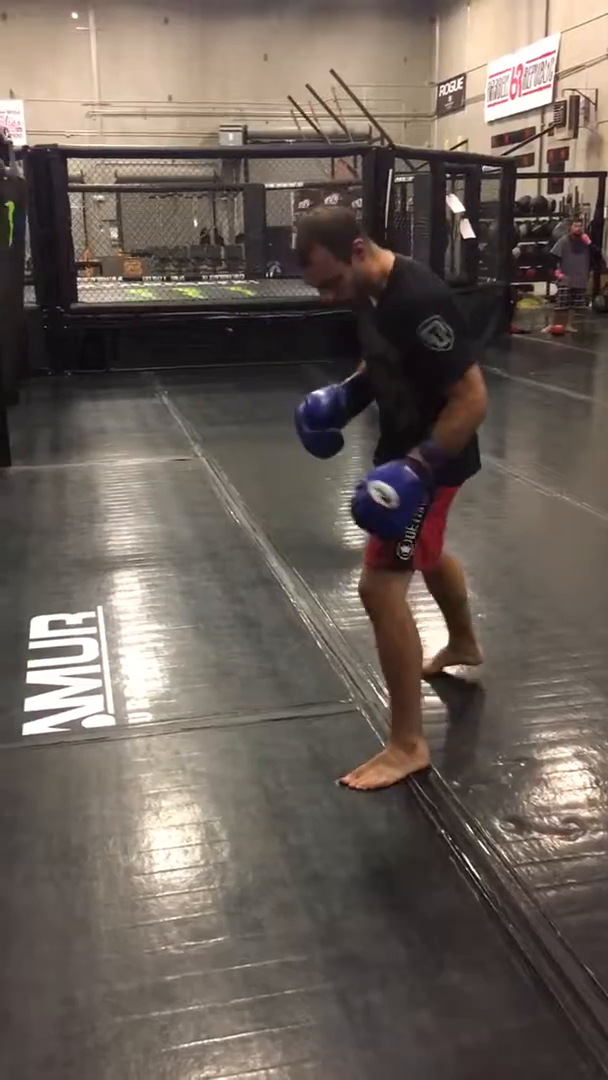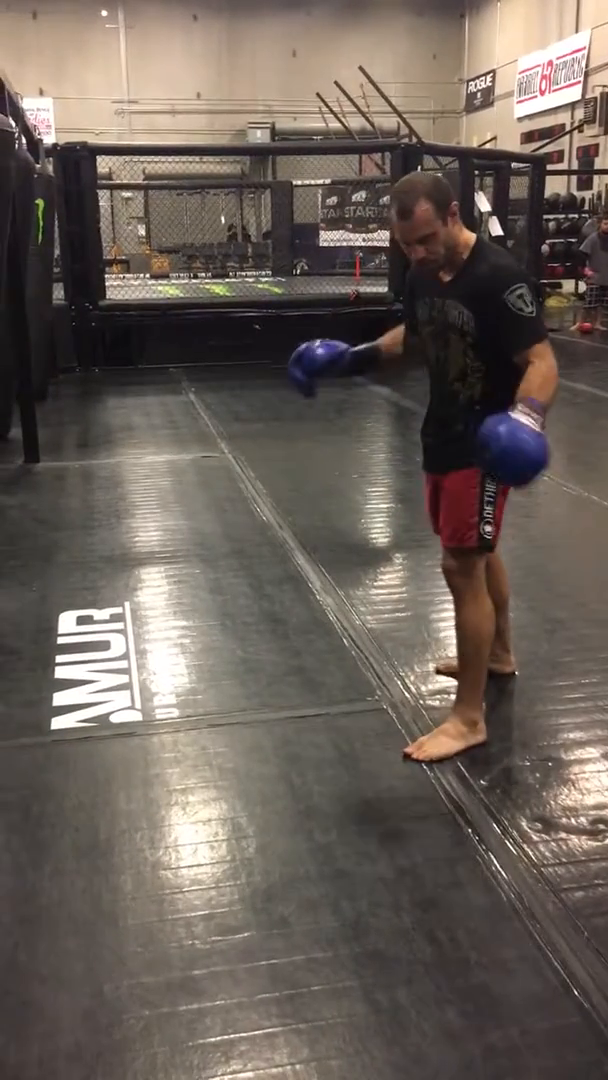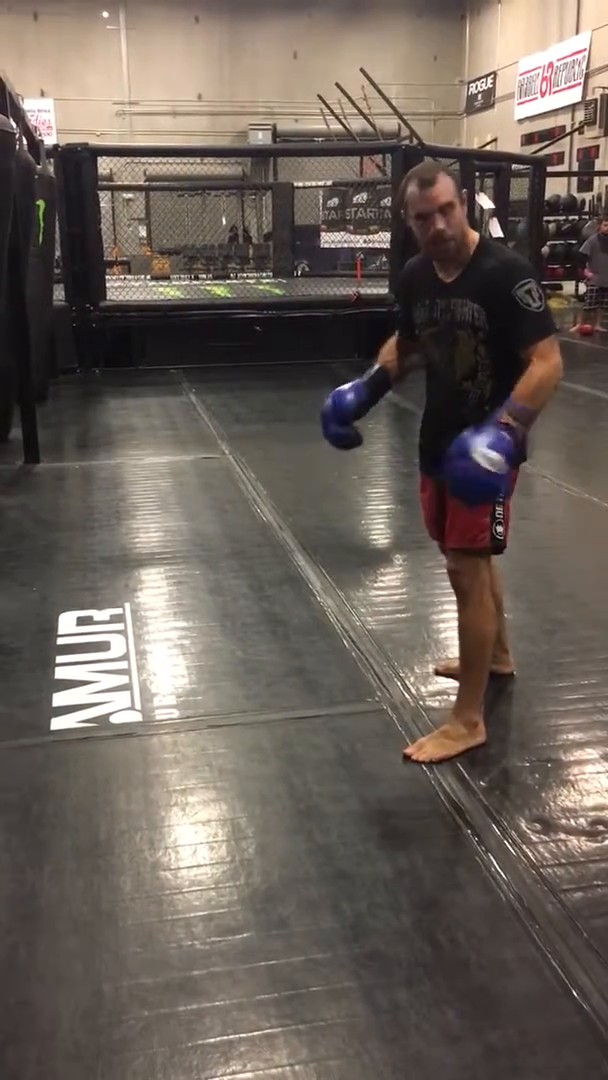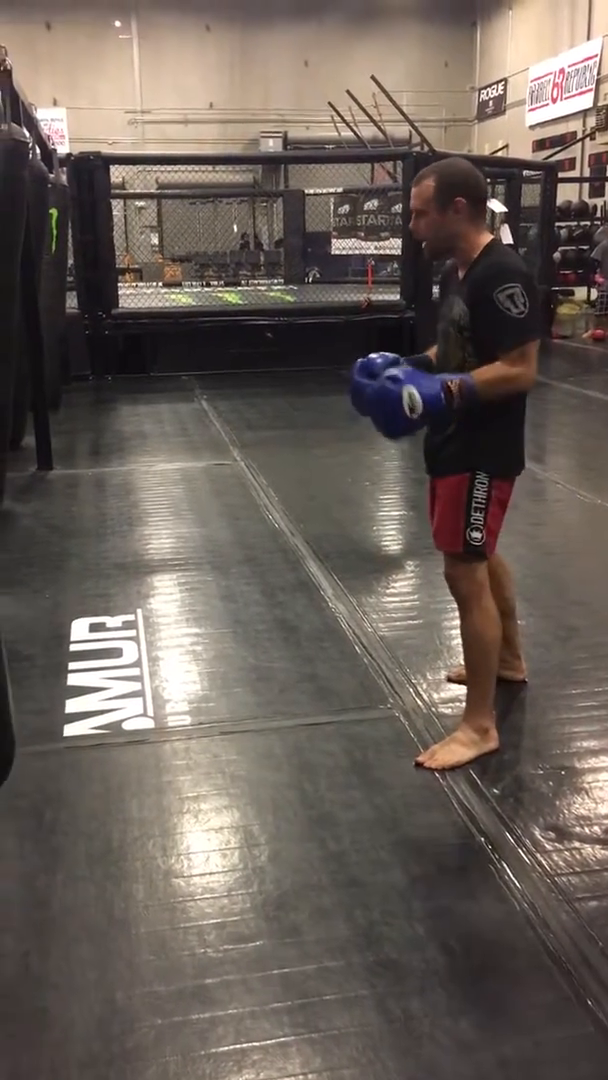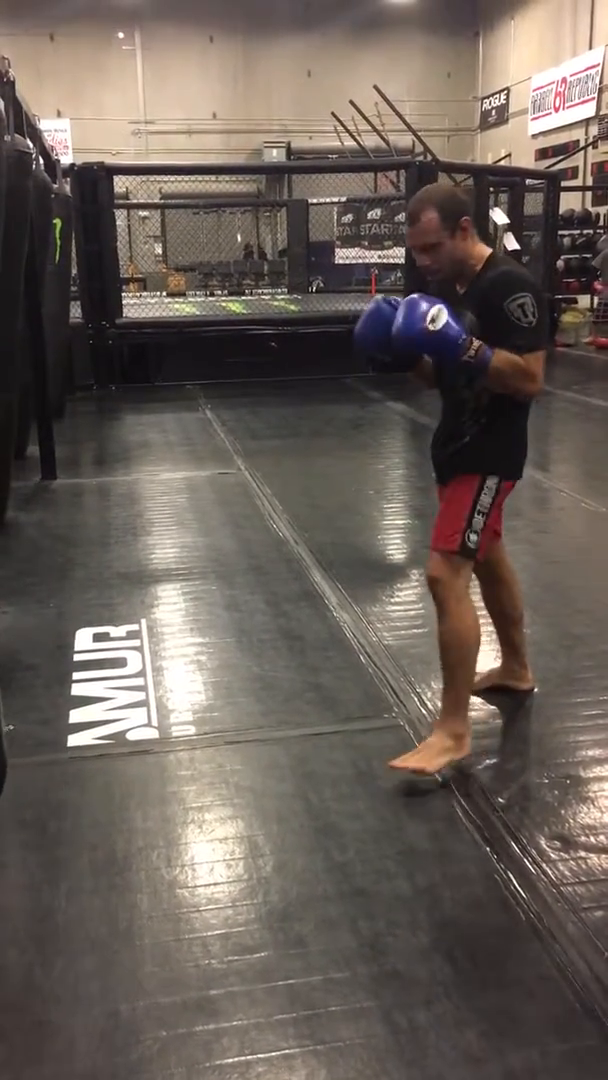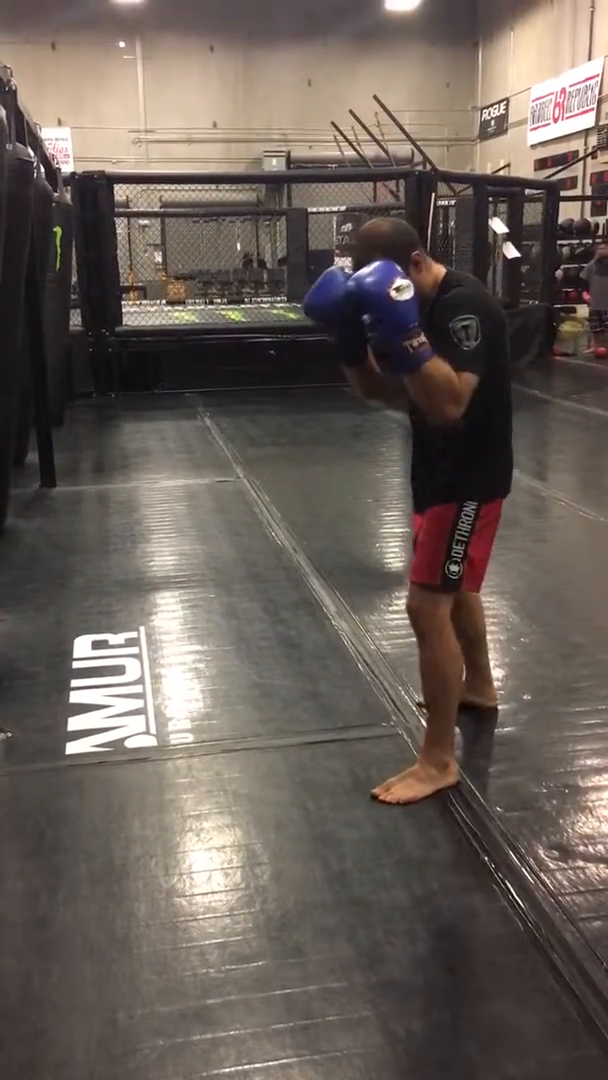
dt=0.7s
person 1, frame 1
left shoulder: (419, 302)
right shoulder: (373, 291)
left elbow: (472, 400)
left wrist: (416, 470)
right wrist: (345, 397)
left hip: (427, 460)
right hip: (406, 447)
left knee: (381, 587)
right knee: (426, 552)
left ankle: (406, 744)
right ankle: (464, 646)
person 1, frame 2
left shoulder: (500, 277)
right shoulder: (422, 273)
left elbow: (542, 361)
left wrist: (526, 415)
right wrist: (352, 356)
left hip: (482, 444)
right hip: (442, 436)
left knee: (463, 567)
right knee: (477, 551)
left ankle: (468, 718)
right ankle: (499, 652)
person 1, frame 3
left shoulder: (506, 272)
right shoulder: (414, 274)
left elbow: (547, 363)
left wrist: (503, 429)
right wrist: (367, 388)
left hip: (483, 445)
right hip: (439, 442)
left knee: (466, 567)
right knee: (469, 555)
left ankle: (468, 719)
right ankle: (497, 654)
person 1, frame 4
left shoulder: (503, 274)
right shoulder: (454, 270)
left elbow: (520, 370)
left wrist: (439, 393)
right wrist: (407, 369)
left hip: (483, 451)
right hip: (455, 443)
left knee: (464, 573)
right knee: (481, 556)
left ankle: (479, 725)
right ankle: (508, 658)
person 1, frame 5
left shoulder: (509, 287)
right shoulder: (443, 286)
left elbow: (530, 379)
left wrist: (462, 345)
right wrist: (403, 348)
left hip: (488, 453)
right hip: (458, 444)
left knee: (446, 575)
right knee: (487, 557)
left ankle: (452, 731)
right ankle: (515, 667)
person 1, frame 6
left shoulder: (464, 306)
right shoulder: (420, 304)
left elbow: (448, 404)
right elbow: (376, 388)
left wrist: (403, 332)
right wrist: (350, 334)
left hip: (470, 476)
right hip: (443, 469)
left knee: (429, 604)
right knee: (453, 587)
left ankle: (439, 760)
right ankle: (479, 684)
